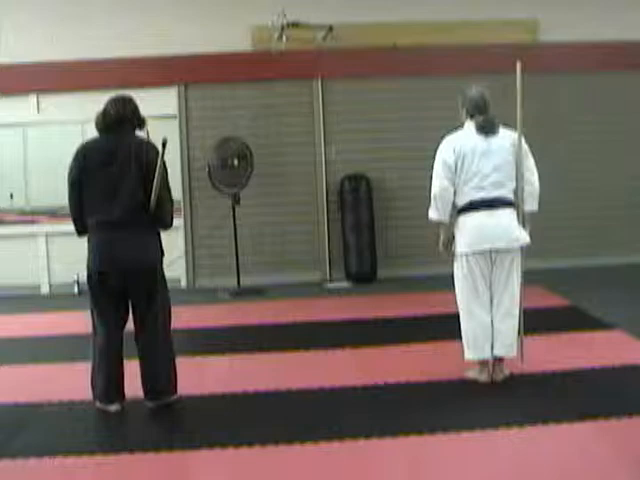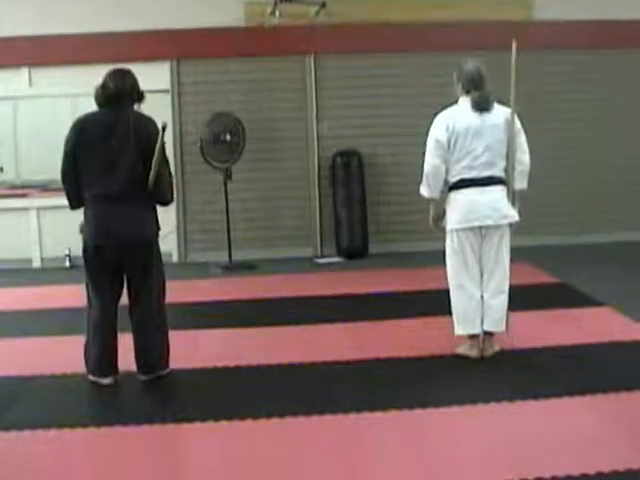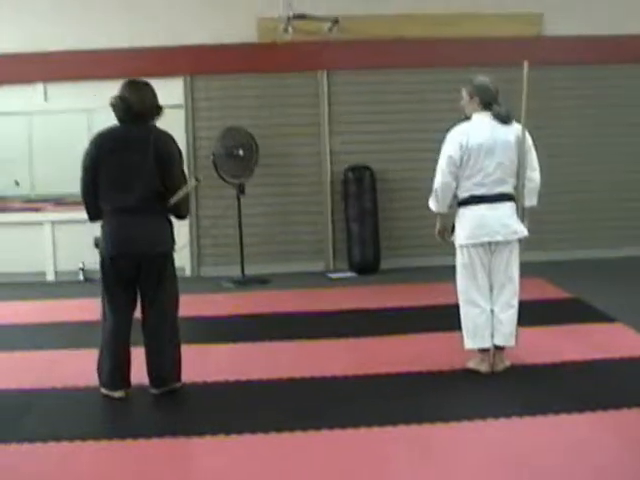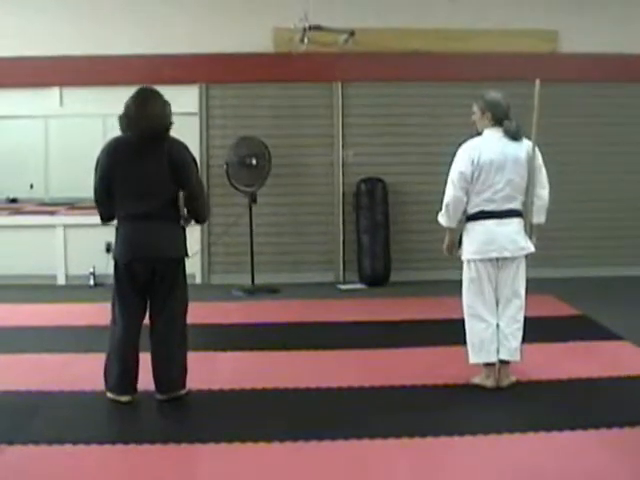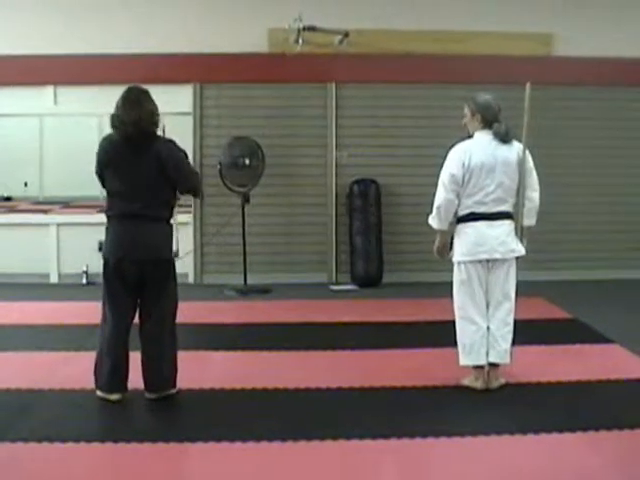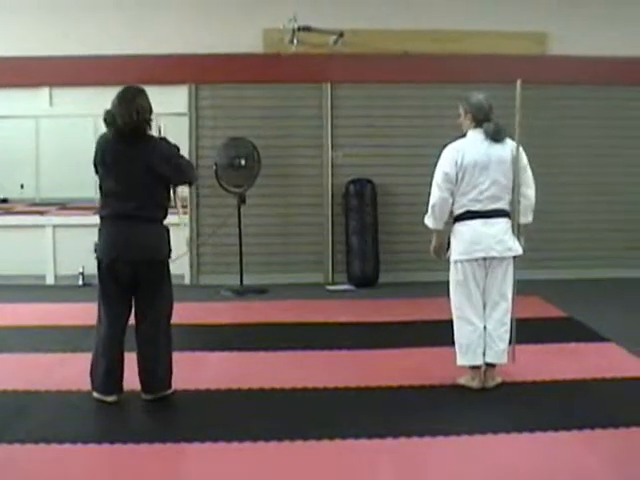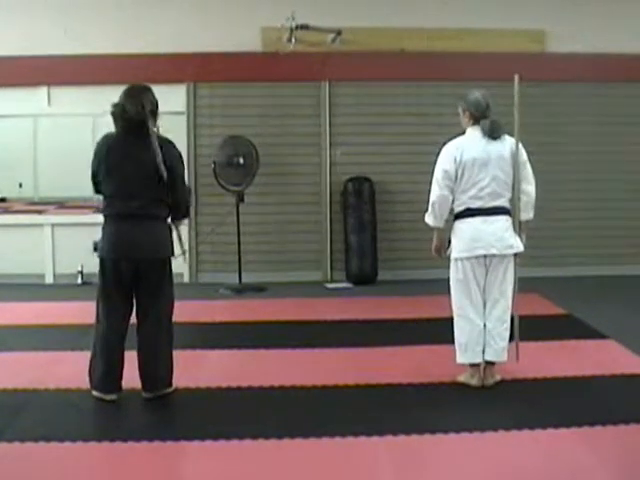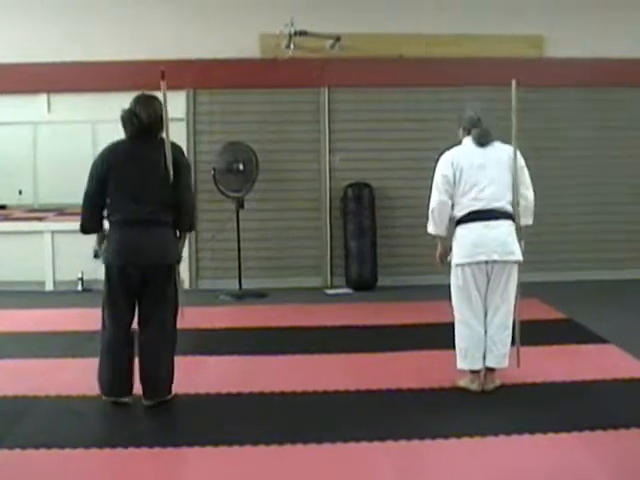
dt=0.3s
person 1, frame 1
left shoulder: (84, 154)
right shoulder: (145, 150)
left elbow: (76, 206)
right elbow: (162, 202)
right wrist: (163, 221)
left hip: (102, 248)
right hip: (142, 247)
left knee: (106, 327)
right knee: (152, 324)
left ankle: (108, 396)
right ankle: (159, 391)
person 1, frame 2
left shoulder: (81, 127)
right shoulder: (144, 125)
left elbow: (68, 177)
right wrist: (162, 197)
left hip: (98, 222)
right hip: (138, 222)
left knee: (101, 299)
right knee: (147, 298)
left ankle: (101, 368)
right ankle: (152, 365)
person 1, frame 3
left shoulder: (101, 142)
right shoulder: (162, 141)
left elbow: (88, 192)
right elbow: (177, 191)
right wrist: (178, 211)
left hip: (115, 235)
right hip: (154, 235)
left knee: (116, 312)
right knee: (160, 310)
left ankle: (113, 382)
right ankle: (164, 378)
person 1, frame 4
left shoulder: (113, 150)
right shoulder: (176, 150)
left elbow: (102, 198)
right elbow: (196, 199)
right wrist: (195, 216)
left hip: (129, 241)
right hip: (167, 241)
left knee: (125, 317)
right knee: (169, 317)
left ankle: (120, 386)
right ankle: (170, 385)
person 1, frame 5
left shoulder: (108, 147)
right shoulder: (165, 150)
right elbow: (194, 186)
left hip: (119, 239)
right hip: (156, 240)
left knee: (116, 315)
right knee: (158, 316)
left ankle: (110, 384)
right ankle: (159, 384)
person 1, frame 6
left shoulder: (104, 145)
right shoulder: (159, 149)
right elbow: (187, 174)
left hip: (112, 239)
right hip: (150, 241)
left knee: (111, 316)
right knee: (154, 316)
left ankle: (106, 386)
right ankle: (155, 385)
person 1, frame 7
left shoulder: (106, 145)
right shoulder: (164, 148)
right elbow: (180, 195)
right wrist: (174, 216)
left hip: (115, 237)
right hip: (153, 238)
left knee: (111, 315)
right knee: (155, 315)
left ankle: (105, 384)
right ankle: (156, 383)
person 1, frame 8
left shoulder: (111, 154)
right shoulder: (173, 154)
left elbow: (91, 201)
right elbow: (186, 202)
left wrist: (98, 232)
right wrist: (180, 239)
left hip: (121, 244)
right hip: (160, 245)
left knee: (116, 320)
right knee: (159, 321)
left ankle: (116, 388)
right ankle: (157, 390)
person 2, frame 1
left shoulder: (452, 143)
right shoulder: (512, 139)
left elbow: (442, 189)
right elbow: (530, 182)
left wrist: (444, 229)
right wrist: (525, 220)
left hip: (472, 226)
right hip: (506, 223)
left knee: (474, 298)
right knee: (506, 296)
left ankle: (482, 366)
right ankle: (500, 364)
person 2, frame 2
left shoulder: (447, 119)
right shoulder: (506, 115)
left elbow: (434, 166)
right elbow: (521, 159)
left wrist: (435, 205)
right wrist: (514, 196)
left hip: (463, 202)
right hip: (496, 200)
left knee: (464, 274)
right knee: (496, 271)
left ankle: (472, 341)
right ankle: (490, 339)
person 2, frame 3
left shoulder: (460, 133)
right shoulder: (516, 131)
left elbow: (445, 180)
right elbow: (531, 176)
left wrist: (441, 217)
right wrist: (523, 210)
left hip: (472, 218)
right hip: (505, 215)
left knee: (474, 288)
right knee: (505, 285)
left ankle: (483, 355)
right ankle: (500, 354)
person 2, frame 4
left shoulder: (471, 149)
right shoulder: (527, 148)
left elbow: (455, 195)
right elbow: (540, 193)
left wrist: (450, 232)
right wrist: (531, 228)
left hip: (480, 233)
right hip: (513, 231)
left knee: (480, 304)
right knee: (511, 301)
left ankle: (488, 370)
right ankle: (505, 369)
person 2, frame 5
left shoulder: (462, 151)
right shoulder: (518, 151)
left elbow: (446, 198)
right elbow: (531, 196)
left wrist: (441, 235)
right wrist: (522, 230)
left hip: (470, 235)
right hip: (504, 234)
left knee: (471, 306)
right knee: (502, 304)
left ankle: (478, 373)
right ankle: (494, 372)
person 2, frame 6
left shoulder: (455, 151)
right shoulder: (512, 148)
left elbow: (440, 197)
right elbow: (527, 194)
left wrist: (438, 235)
right wrist: (519, 229)
left hip: (468, 234)
right hip: (501, 232)
left knee: (468, 305)
right knee: (499, 303)
left ankle: (474, 372)
right ankle: (491, 371)
person 2, frame 7
left shoulder: (454, 148)
right shoulder: (511, 146)
left elbow: (440, 195)
right elbow: (527, 191)
left wrist: (438, 233)
right wrist: (520, 227)
left hip: (468, 231)
right hip: (502, 229)
left knee: (468, 303)
right knee: (498, 301)
left ankle: (473, 370)
right ankle: (490, 369)
person 2, frame 8
left shoulder: (452, 157)
right shoulder: (509, 152)
left elbow: (440, 203)
right elbow: (526, 197)
left wrist: (442, 242)
right wrist: (520, 233)
left hip: (469, 236)
right hip: (504, 234)
left knee: (469, 309)
right knee: (501, 307)
left ankle: (473, 375)
right ankle: (491, 374)
